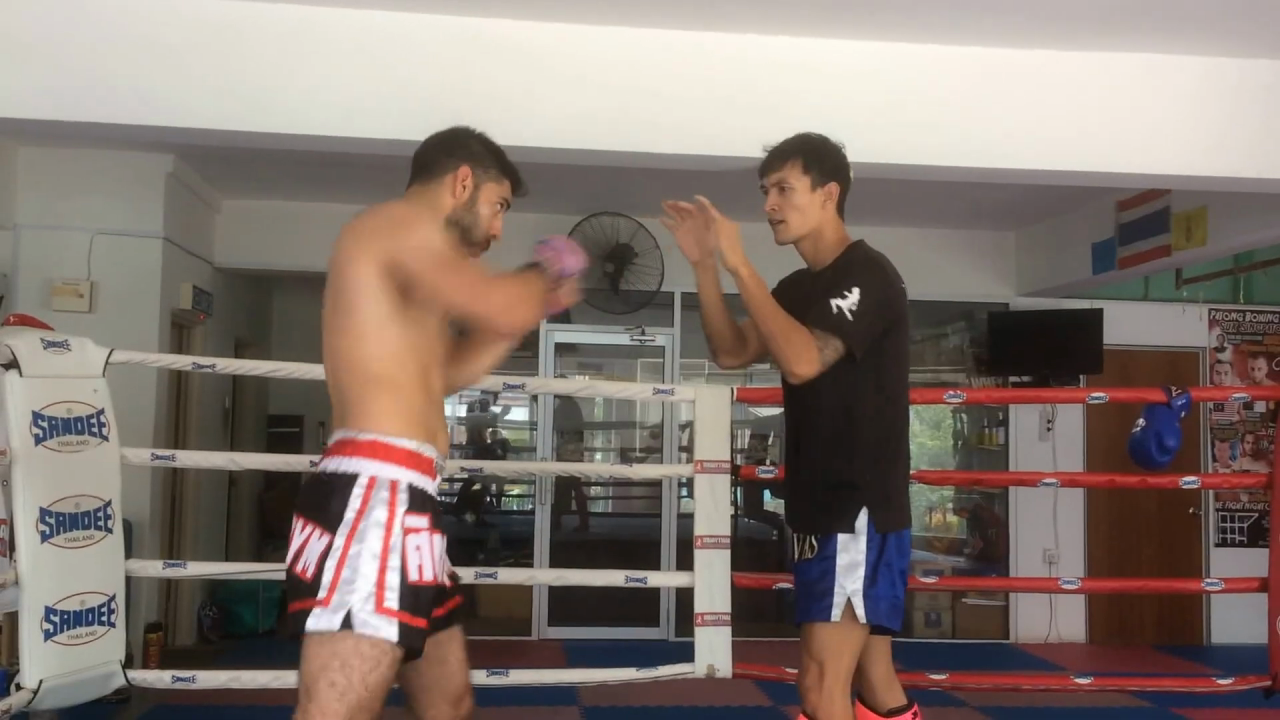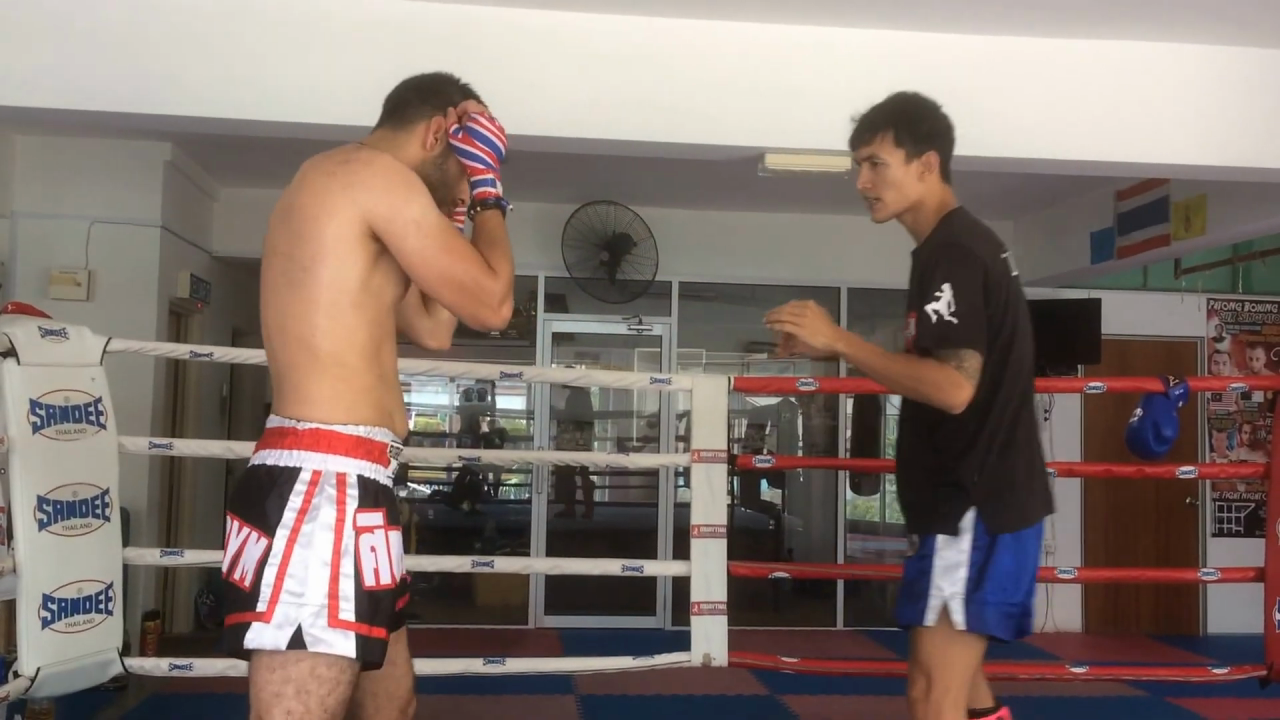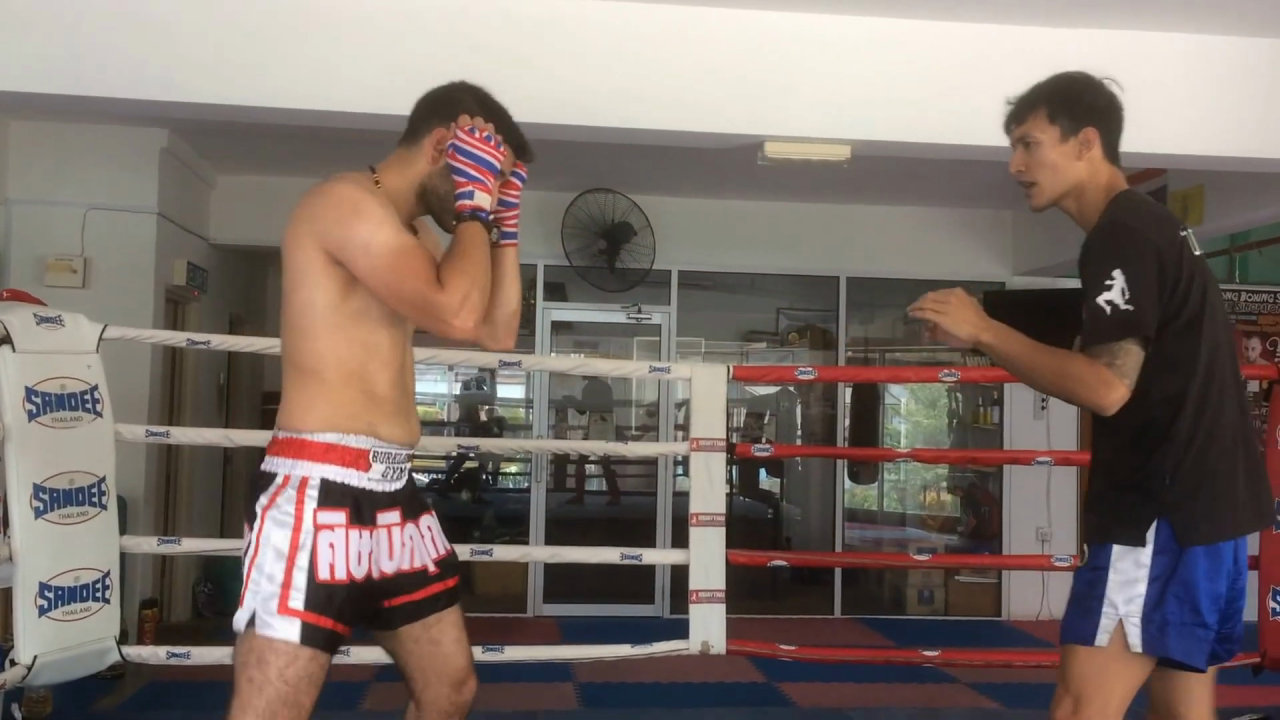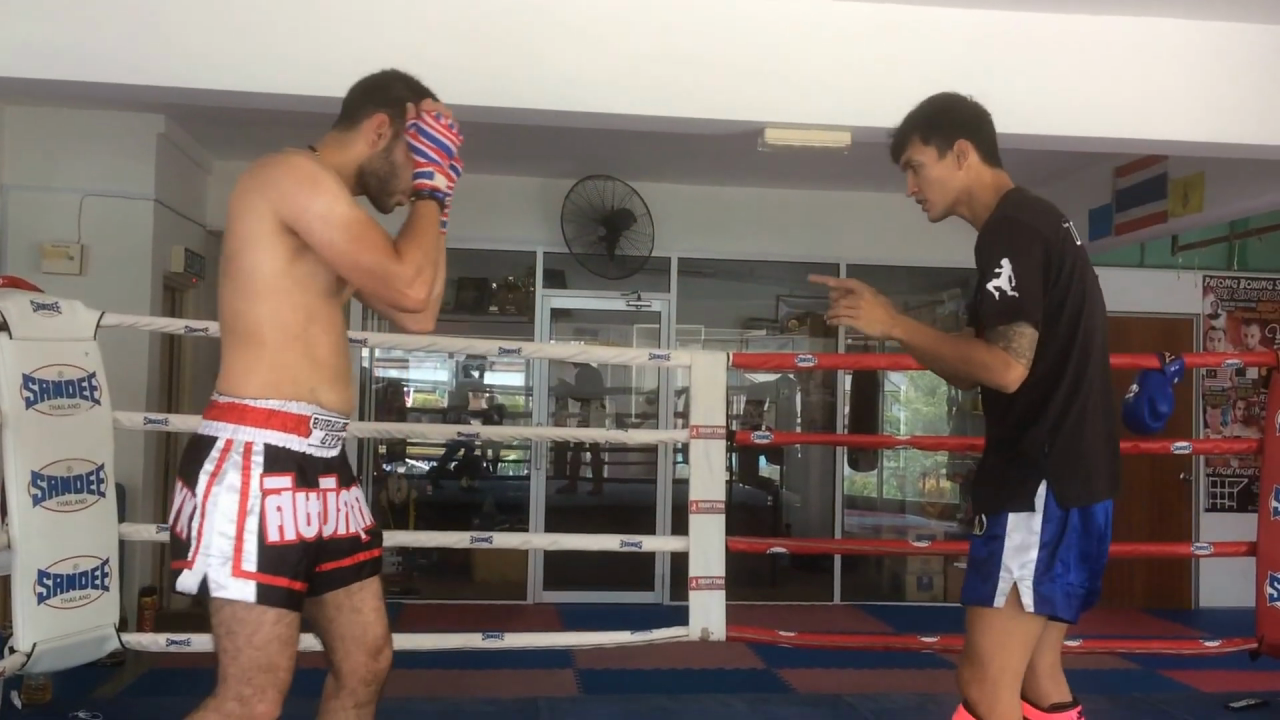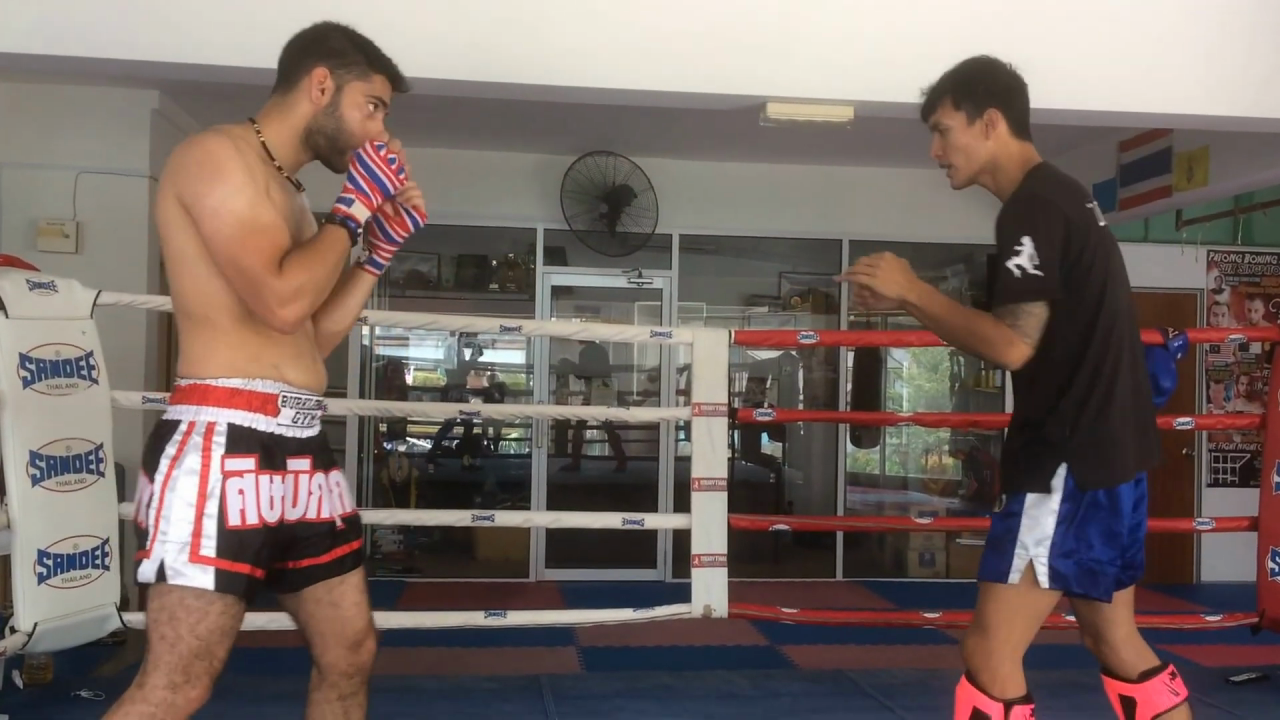
dt=1s
person 1, frame 1
left shoulder: (395, 265)
right shoulder: (397, 225)
left elbow: (445, 374)
right elbow: (500, 305)
left wrist: (529, 310)
right wrist: (552, 268)
left hip: (387, 503)
right hip: (374, 497)
person 1, frame 2
left shoulder: (334, 192)
right shoulder: (374, 172)
left elbow: (432, 327)
right elbow: (490, 303)
left wrist: (449, 219)
right wrist: (487, 187)
left hip: (332, 484)
right hip: (325, 484)
person 1, frame 3
left shoulder: (407, 236)
right shoulder: (348, 201)
left elbow: (498, 331)
right elbow: (457, 317)
left wrist: (502, 222)
right wrist: (475, 203)
left hip: (391, 496)
right hip: (318, 492)
person 1, frame 4
left shoulder: (331, 214)
right shoulder: (295, 174)
left elbow: (420, 315)
right elbow: (408, 286)
left wrist: (434, 200)
right wrist: (430, 181)
left hip: (321, 463)
right hip: (257, 460)
left knee: (366, 660)
person 1, frame 5
left shoulder: (286, 195)
right shoulder: (216, 155)
right elbow: (282, 302)
left wrist: (381, 247)
right wrist: (353, 207)
left hip: (301, 451)
right hip: (222, 447)
left knee: (350, 654)
person 2, frame 1
left shoulder: (868, 274)
right shoulder: (799, 287)
left elbow: (802, 363)
right elbow: (731, 352)
left wrist: (739, 265)
right wrist: (703, 266)
left hip: (857, 507)
right hip: (831, 504)
person 2, frame 2
left shoulder: (953, 253)
right shoulder: (952, 248)
left elbow: (953, 387)
left wrist: (839, 339)
right wrist: (833, 346)
left hip: (971, 507)
right hip: (979, 501)
person 2, frame 3
left shoulder: (1121, 237)
right shoulder: (1148, 231)
left elbow: (1106, 388)
right elbow: (1096, 380)
left wrist: (985, 329)
right wrist: (985, 339)
left hip: (1158, 512)
right hip: (1200, 505)
person 2, frame 4
left shoulder: (1011, 231)
right shoulder: (1033, 227)
left elbow: (1005, 368)
right elbow: (973, 364)
left wrist: (897, 322)
right wrist: (878, 317)
left hip: (1042, 485)
right hip: (1068, 482)
person 2, frame 5
left shoulder: (1034, 207)
right shoulder: (1056, 201)
left elbow: (1012, 344)
right elbow: (1012, 336)
left wrist: (915, 289)
right wrist: (906, 299)
left hip: (1066, 463)
right hip: (1103, 458)
left knee: (991, 652)
right knee: (1115, 641)
